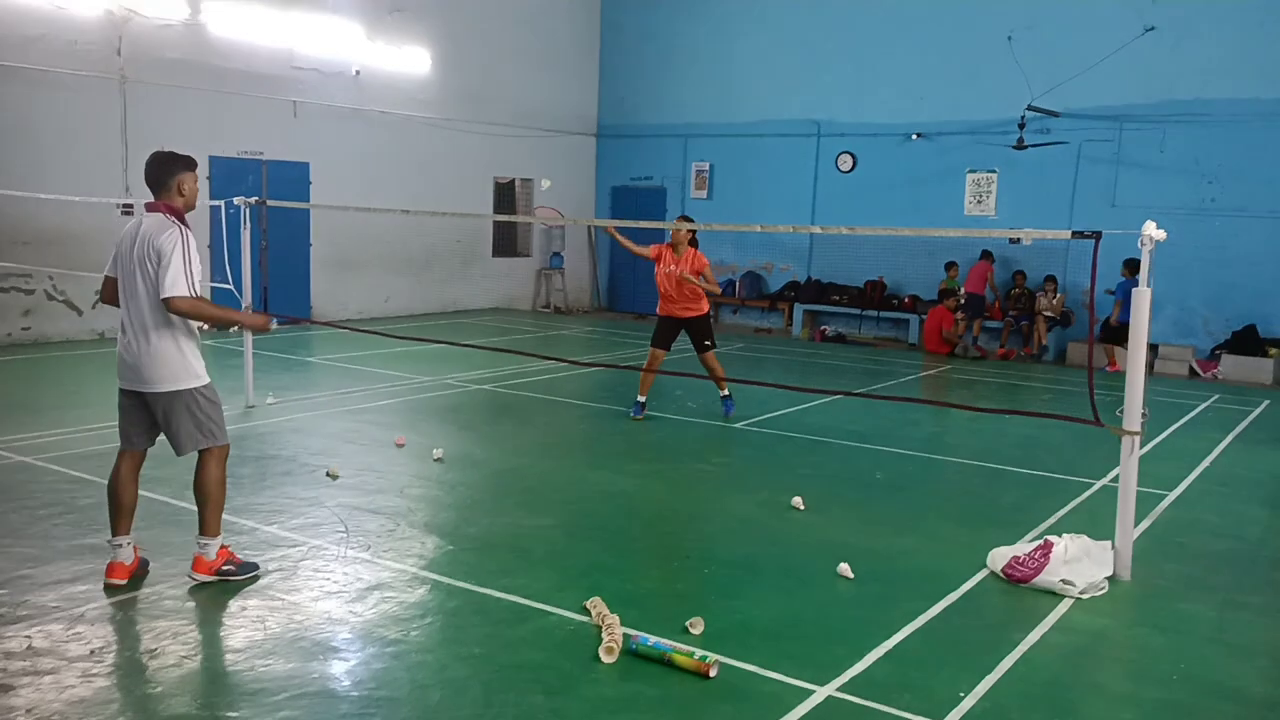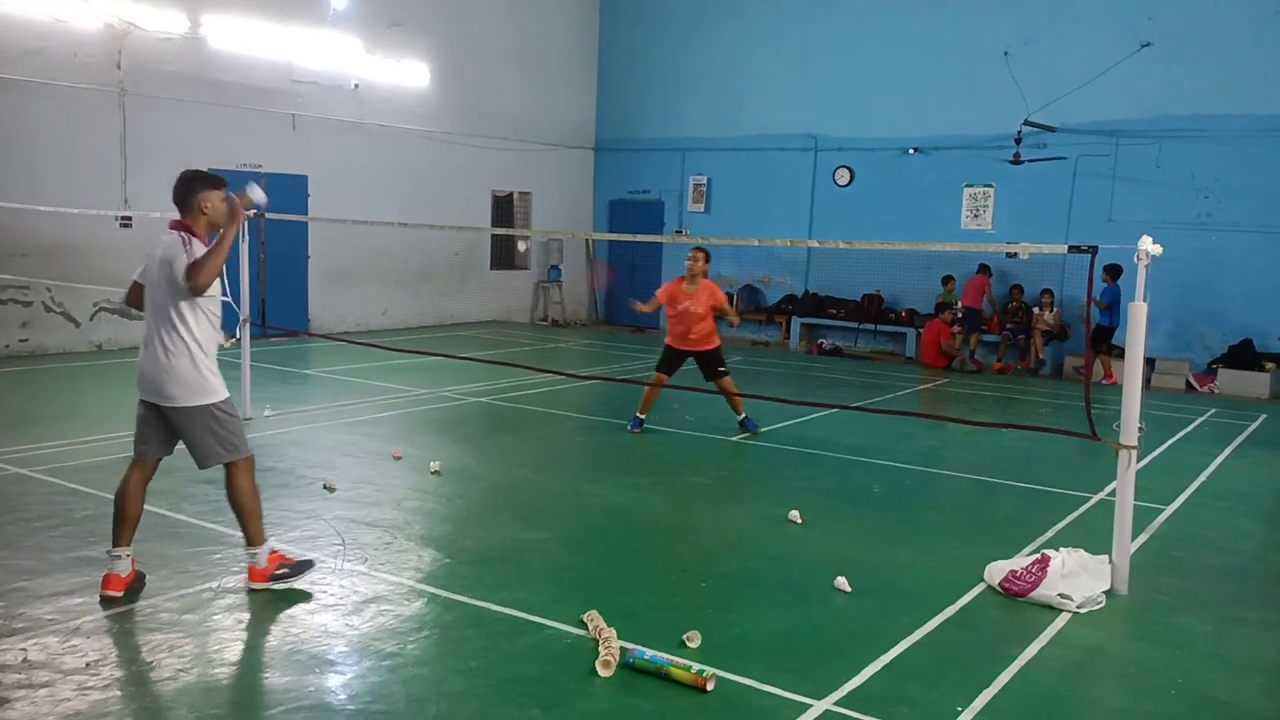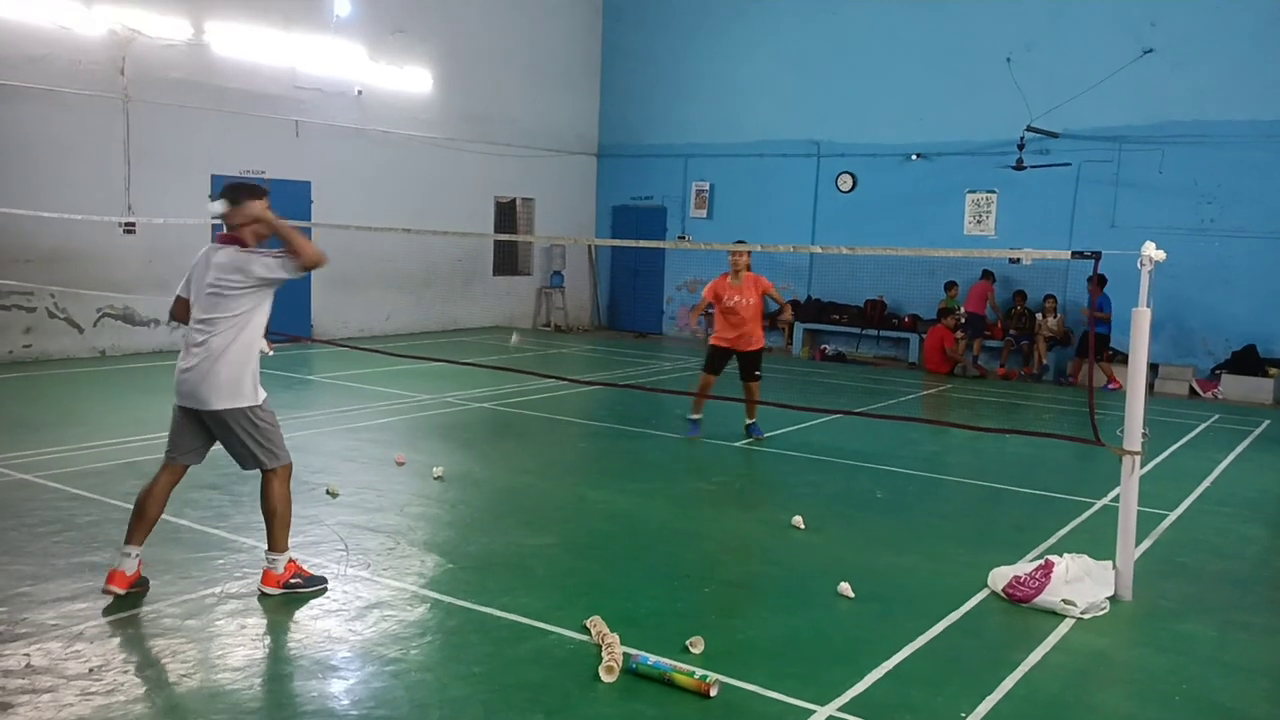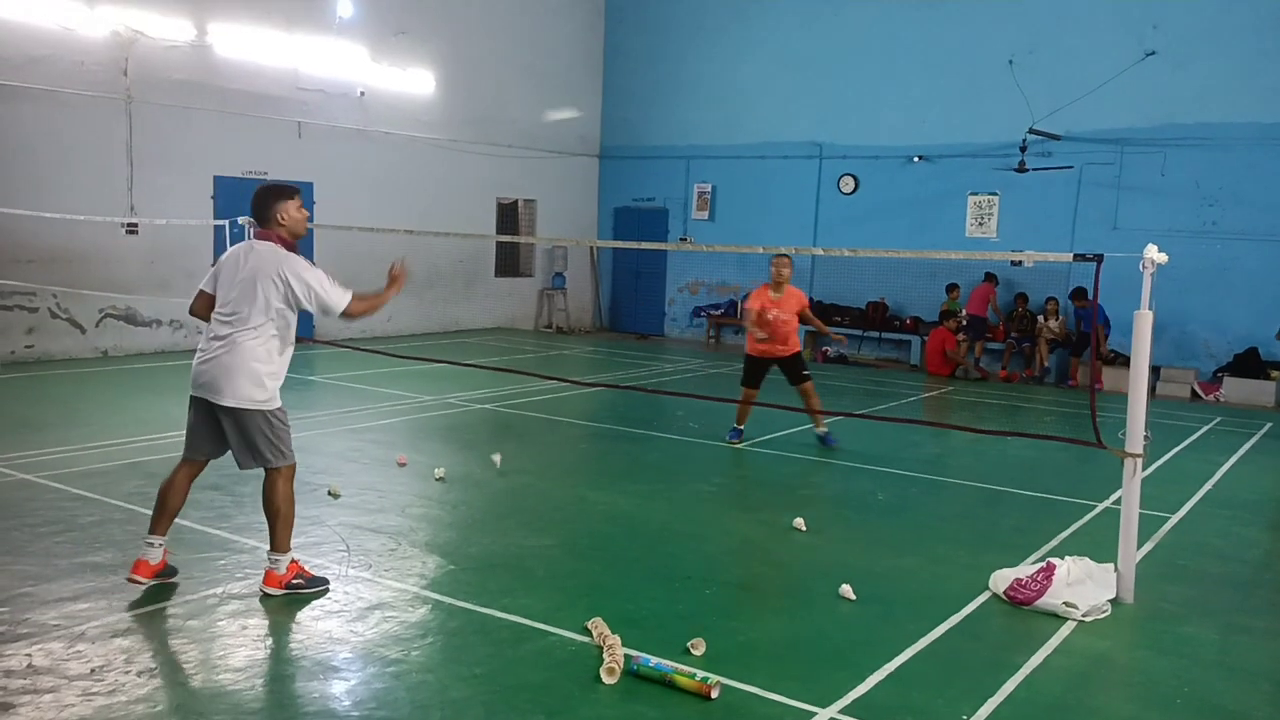
dt=0.2s
person 1, frame 1
left shoulder: (131, 231)
right shoulder: (174, 234)
left elbow: (109, 294)
right elbow: (177, 302)
right wrist: (241, 319)
left hip: (133, 367)
right hip: (175, 369)
left knee: (130, 455)
right knee: (213, 451)
left ankle: (121, 558)
right ankle: (210, 556)
person 1, frame 2
left shoulder: (167, 245)
right shoulder: (187, 247)
left elbow: (135, 297)
right elbow: (197, 283)
right wrist: (233, 227)
left hip: (155, 380)
right hip: (194, 384)
left knee: (141, 466)
right knee: (239, 463)
left ankle: (119, 570)
right ankle: (262, 560)
person 1, frame 3
left shoulder: (207, 258)
right shoulder: (250, 262)
left elbow: (179, 312)
right elbow: (314, 259)
right wrist: (268, 221)
left hip: (192, 385)
right hip: (233, 391)
left knee: (171, 470)
right knee: (278, 469)
left ankle: (125, 568)
right ankle: (278, 569)
person 1, frame 4
left shoulder: (234, 254)
right shoulder: (293, 268)
left elbow: (199, 308)
right elbow: (353, 308)
right wrist: (392, 287)
left hip: (208, 378)
right hip: (249, 388)
left knee: (190, 464)
right knee: (281, 470)
left ankle: (150, 558)
right ankle: (280, 570)
person 2, frame 1
left shoulder: (698, 259)
right shoulder: (661, 251)
left elbow: (717, 289)
right elbow: (635, 249)
left wrist: (695, 280)
right wrist: (613, 232)
left hip: (696, 314)
right hip: (669, 314)
left knee: (709, 359)
right knee: (654, 357)
left ankle: (726, 395)
right ankle: (641, 401)
person 2, frame 2
left shoulder: (713, 291)
right shoulder: (672, 287)
left elbow: (732, 316)
right elbow: (651, 307)
left wrist: (734, 319)
right wrist: (640, 307)
left hip: (707, 345)
right hip: (677, 344)
left knee: (726, 385)
right knee: (658, 380)
left ankle: (743, 418)
right ankle: (640, 417)
person 2, frame 3
left shoulder: (758, 282)
right shoulder: (717, 283)
left elbow: (783, 303)
right elbow: (700, 307)
left wrist: (786, 313)
right wrist: (693, 321)
left hip: (751, 343)
right hip: (721, 341)
left knee: (751, 387)
right knee: (706, 382)
left ankle: (751, 423)
right ankle: (694, 418)
person 2, frame 4
left shoulder: (797, 296)
right shoulder: (758, 295)
left elbow: (810, 319)
right elbow: (748, 322)
left wrist: (831, 335)
right wrist: (756, 333)
left hip: (789, 350)
right hip: (759, 351)
left knee: (808, 389)
right knee: (748, 395)
left ankle: (822, 431)
right ankle: (738, 428)
